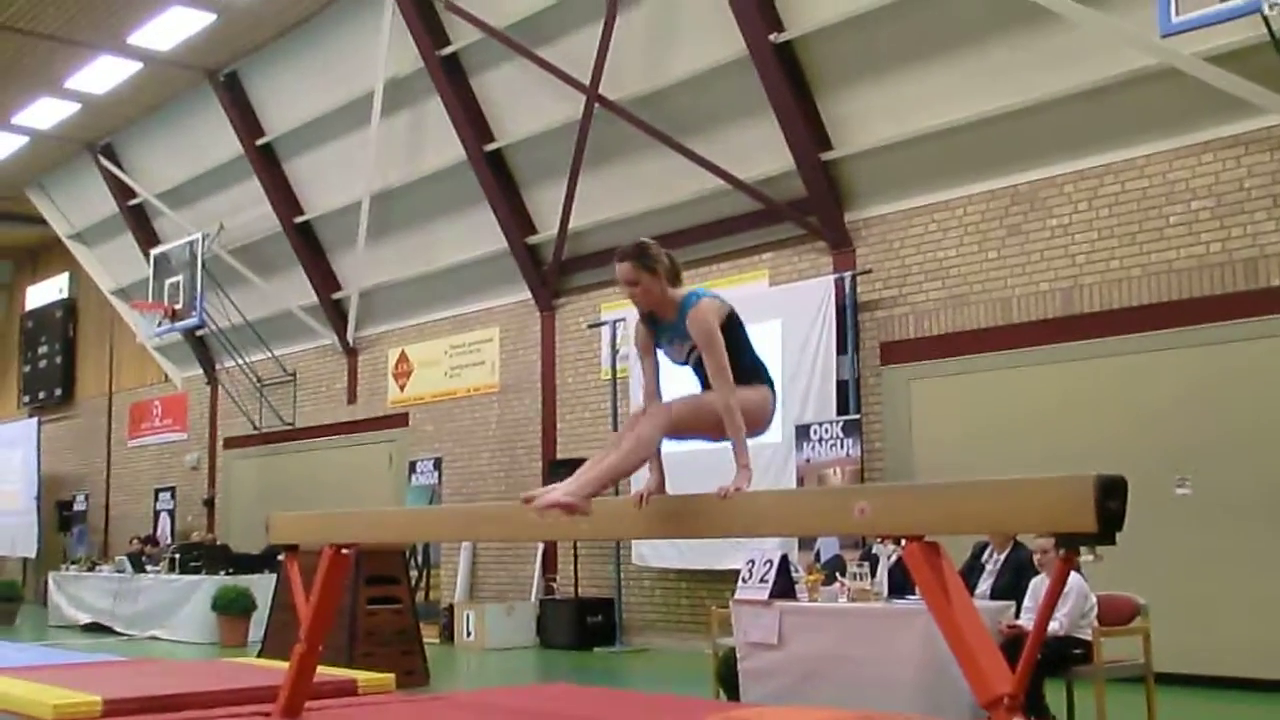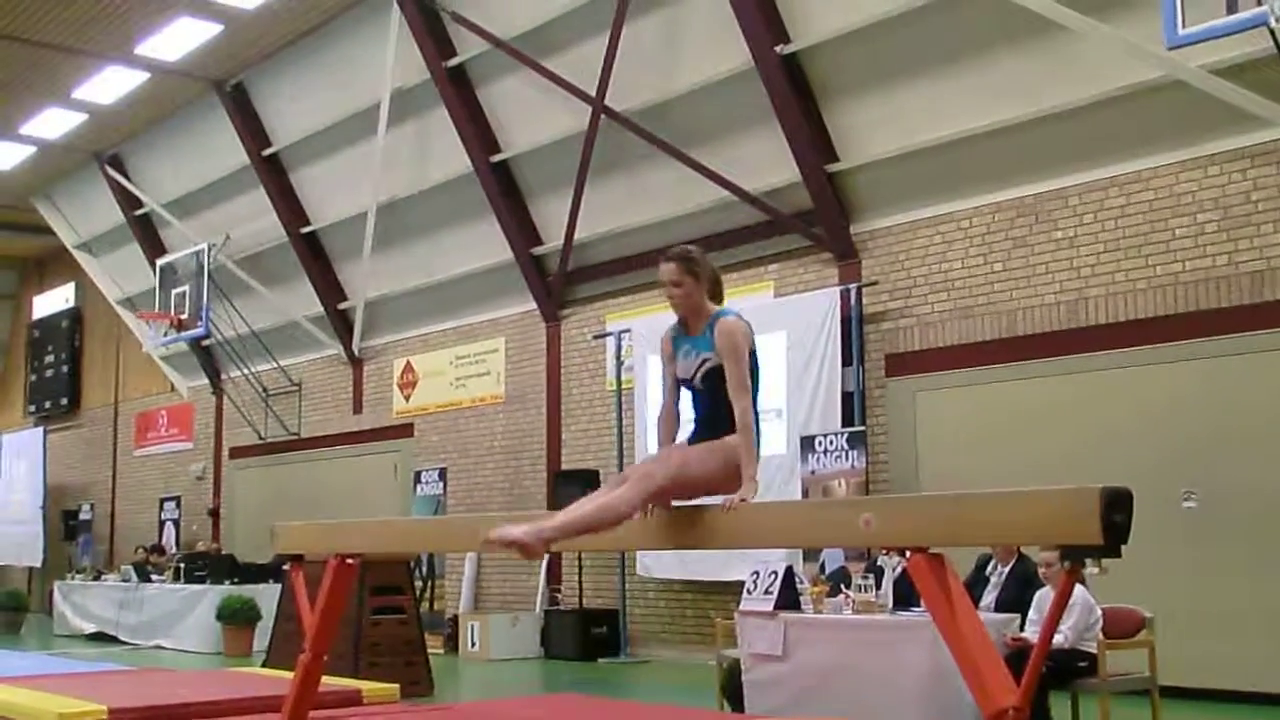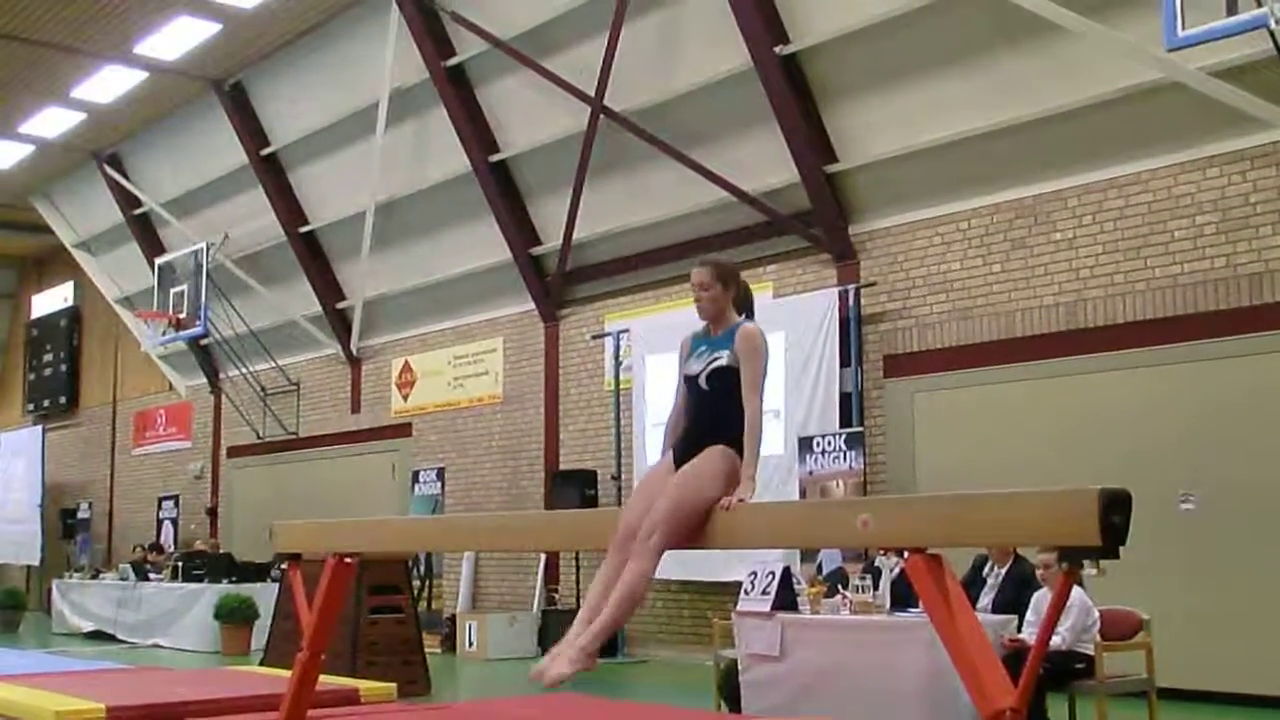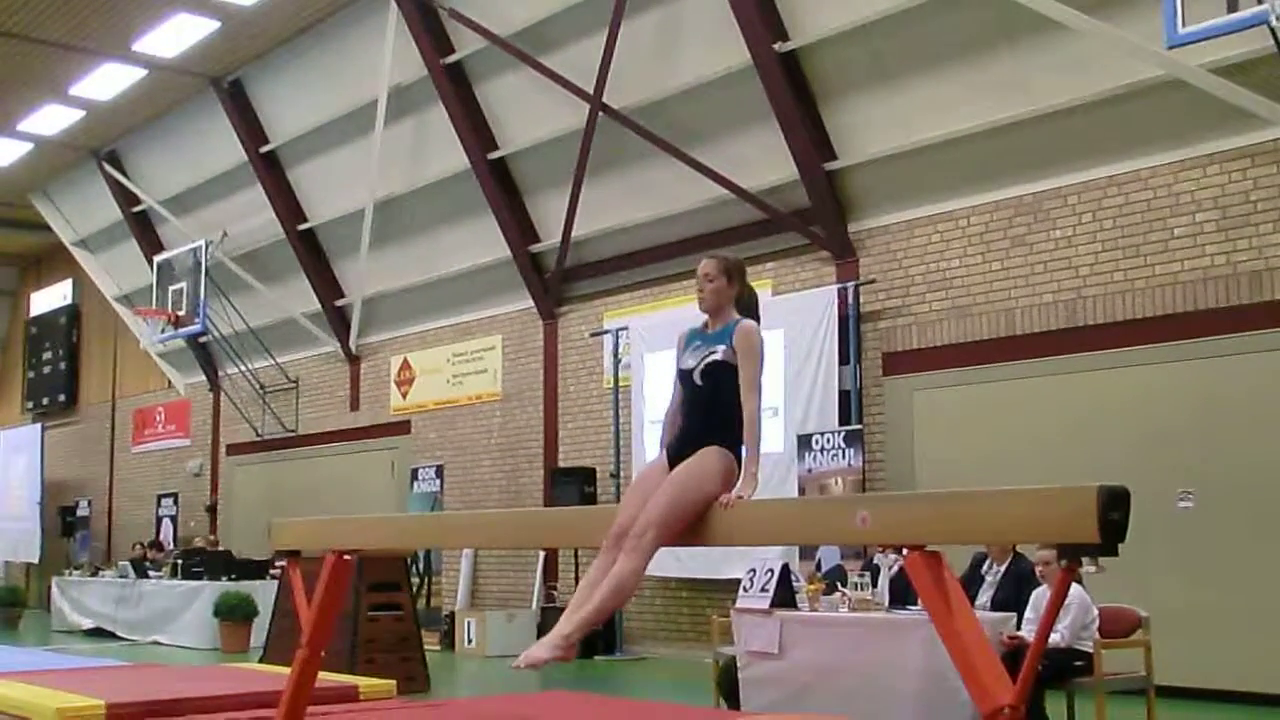
dt=0.3s
person 1, frame 1
left shoulder: (699, 309)
right shoulder: (645, 326)
left elbow: (723, 386)
right elbow: (651, 396)
left wrist: (742, 468)
right wrist: (656, 473)
left hip: (754, 397)
right hip: (720, 408)
left knee: (657, 418)
right knee: (639, 424)
left ankle: (578, 489)
person 1, frame 2
left shoulder: (728, 327)
right shoulder: (671, 338)
left elbow: (742, 401)
right elbow: (669, 409)
left wrist: (749, 479)
right wrist: (660, 476)
left hip: (734, 445)
right hip: (702, 444)
left knee: (645, 480)
right knee: (628, 482)
left ankle: (540, 532)
person 1, frame 3
left shoulder: (747, 335)
right shoulder: (690, 343)
left elbow: (752, 406)
left wrist: (747, 478)
right wrist: (665, 465)
left hip: (720, 454)
right hip: (682, 452)
left knee: (648, 541)
right knee: (622, 541)
left ankle: (587, 646)
right ankle: (573, 638)
person 1, frame 4
left shoulder: (745, 332)
right shoulder: (688, 338)
left elbow: (750, 402)
left wrist: (749, 476)
right wrist: (661, 462)
left hip: (716, 453)
right hip: (677, 450)
left knee: (641, 539)
right knee: (616, 538)
left ankle: (570, 635)
right ankle: (560, 630)
